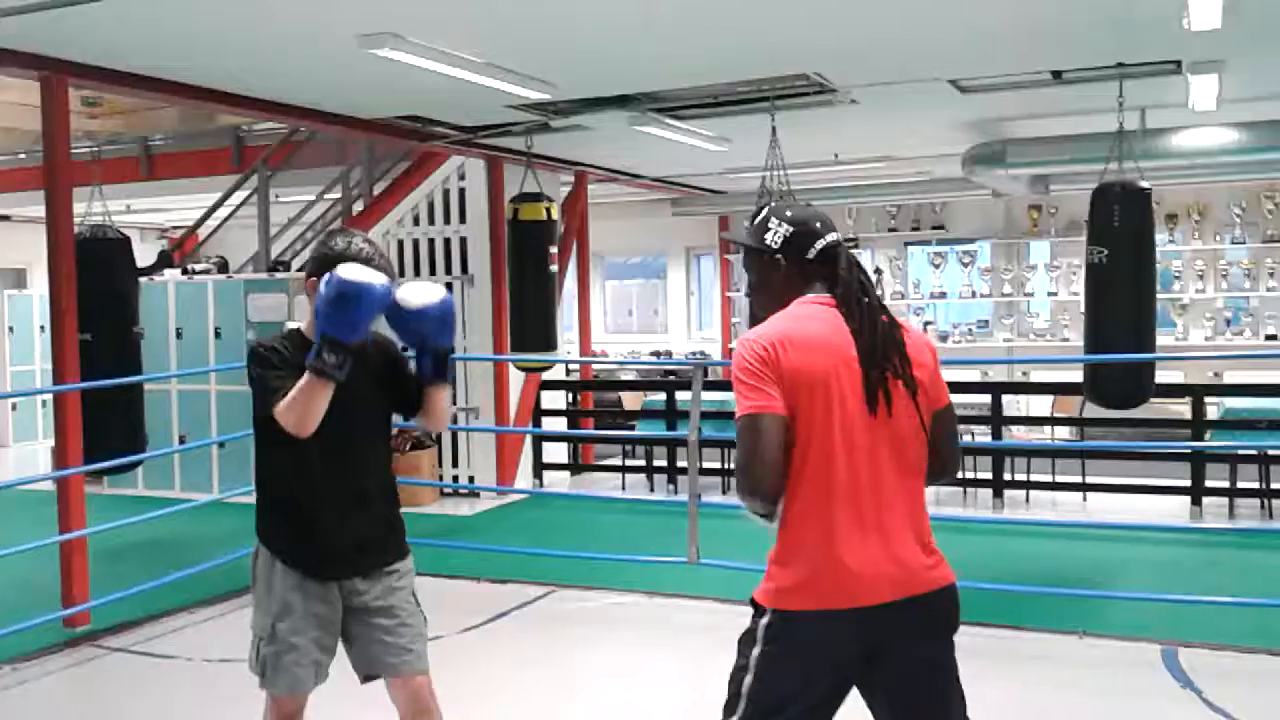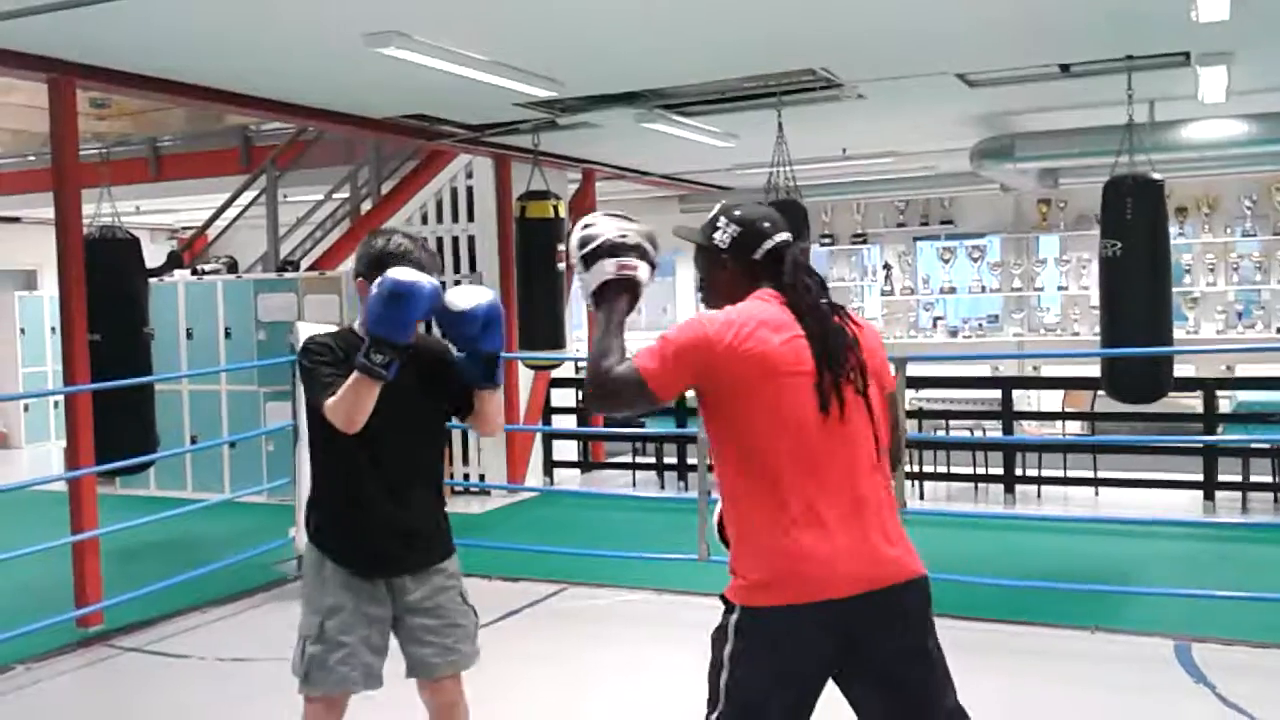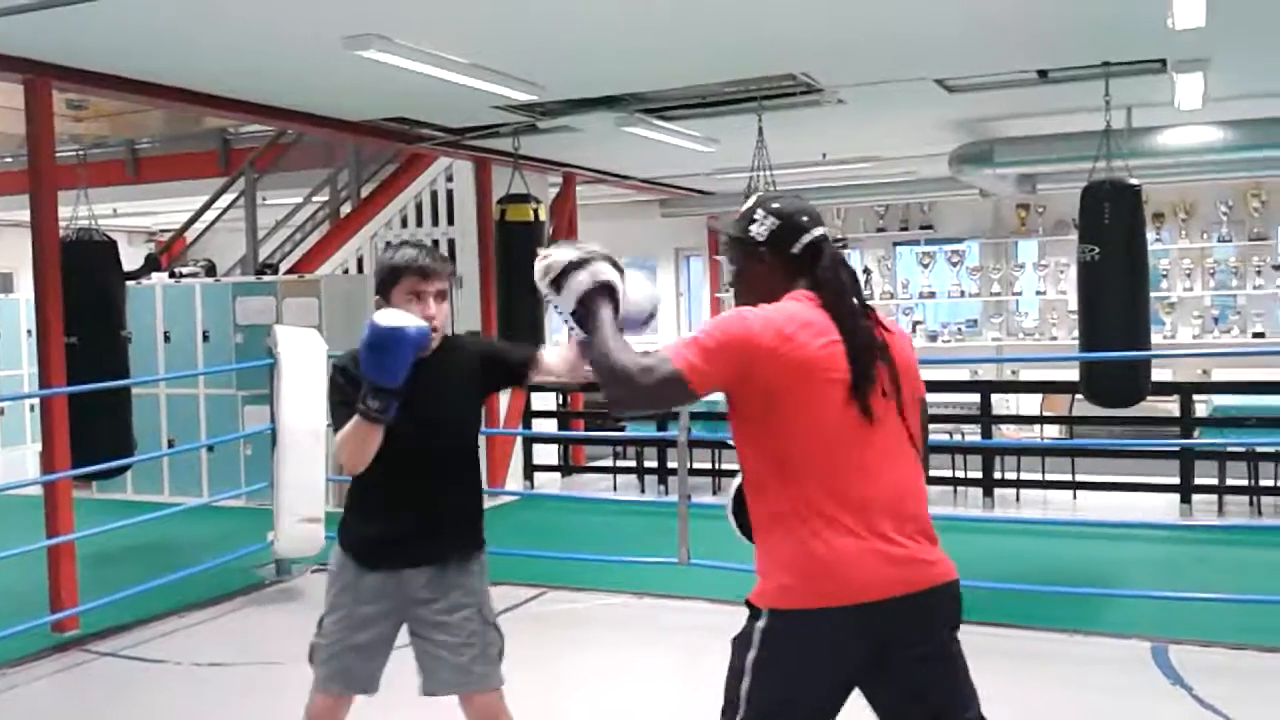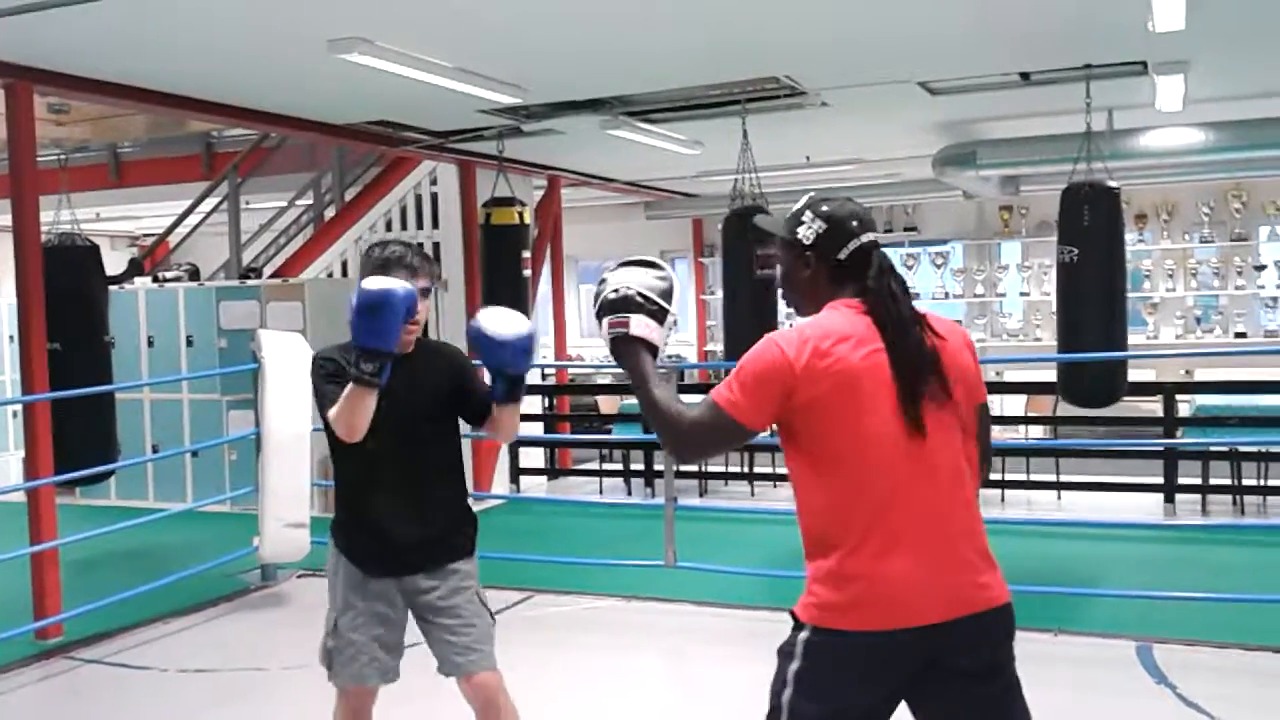
dt=0.5s
person 1, frame 1
left shoulder: (766, 345)
right shoulder: (910, 343)
left elbow: (761, 479)
right elbow: (944, 463)
left wrist: (765, 502)
left hip: (811, 600)
right hip: (917, 590)
person 1, frame 2
left shoulder: (713, 337)
right shoulder: (858, 334)
left elbow: (604, 392)
right elbow: (893, 449)
left wrist: (612, 296)
left hip: (783, 596)
right hip: (891, 583)
person 1, frame 3
left shoulder: (751, 335)
right shoulder: (890, 339)
left elbow: (630, 388)
left wrist: (596, 303)
left hip: (814, 601)
right hip: (921, 587)
person 1, frame 4
left shoulder: (790, 354)
right shoulder: (951, 340)
left elbow: (685, 441)
left wrist: (635, 347)
left hip: (855, 620)
right hip: (971, 607)
person 2, frame 1
left shoulder: (380, 353)
right shoulder: (271, 355)
left elbow: (433, 421)
right elbow: (298, 422)
left wrist: (435, 356)
right wrist: (333, 345)
left hip: (379, 555)
right hip: (297, 558)
person 2, frame 2
left shoulder: (434, 355)
right shoulder: (323, 353)
left elbow: (488, 424)
right elbow: (347, 419)
left wrist: (484, 352)
right wrist: (383, 347)
left hip: (427, 554)
right hip: (345, 557)
person 2, frame 3
left shoulder: (470, 358)
right shoulder: (353, 371)
left elbow: (554, 367)
right elbow: (352, 461)
right wrist: (378, 392)
left hip: (450, 561)
right hip: (367, 561)
person 2, frame 4
left shoulder: (445, 361)
right shoulder: (334, 364)
left elbow: (501, 430)
right elbow: (349, 429)
left wrist: (509, 382)
right wrist: (371, 354)
left hip: (443, 553)
right hip: (364, 557)
